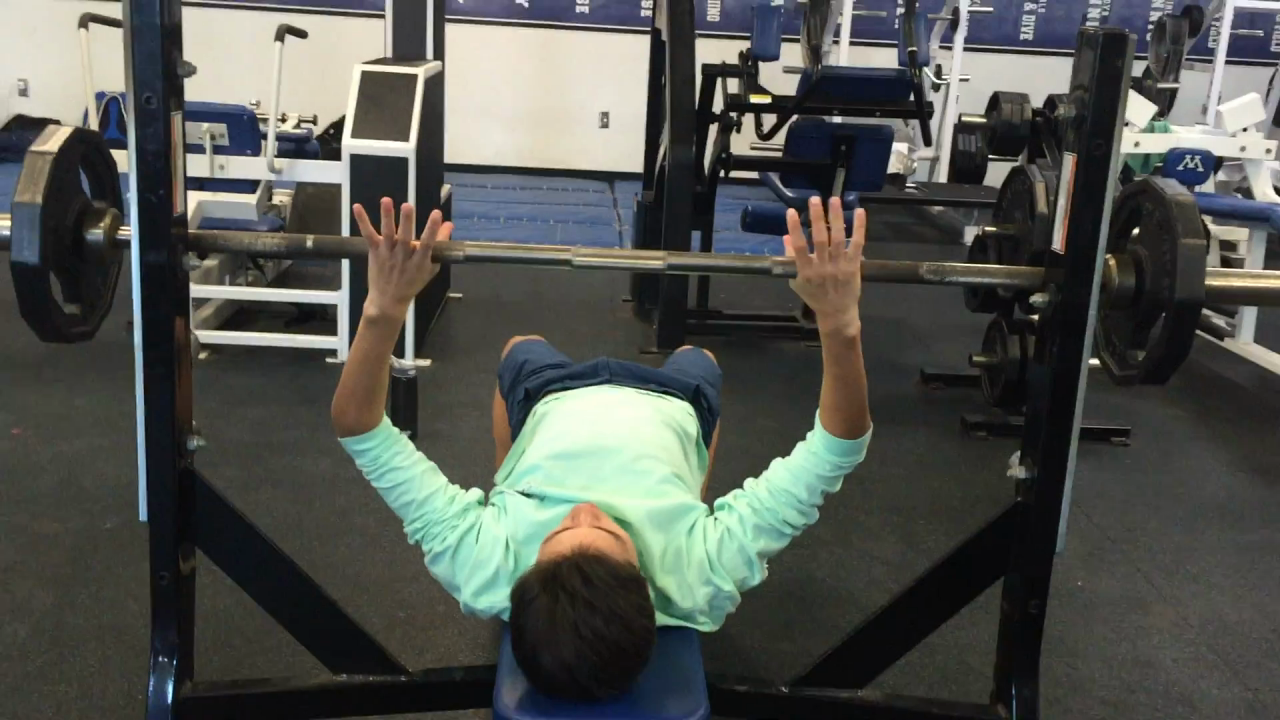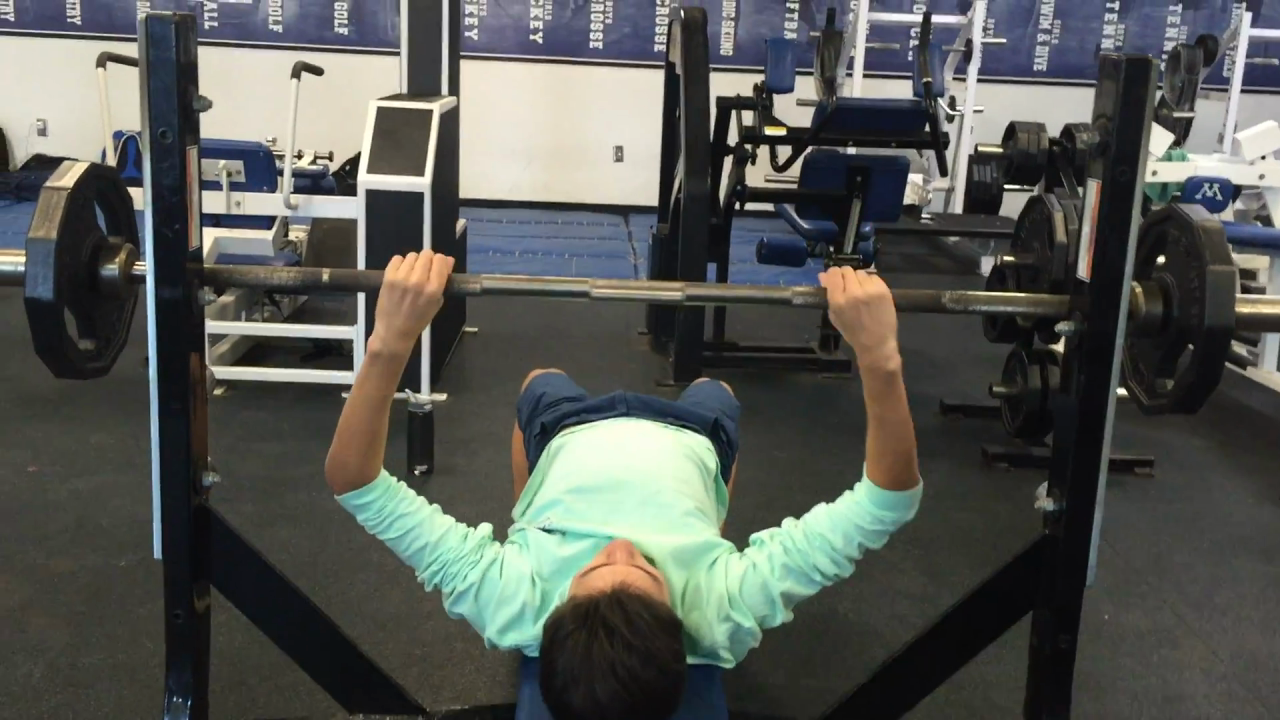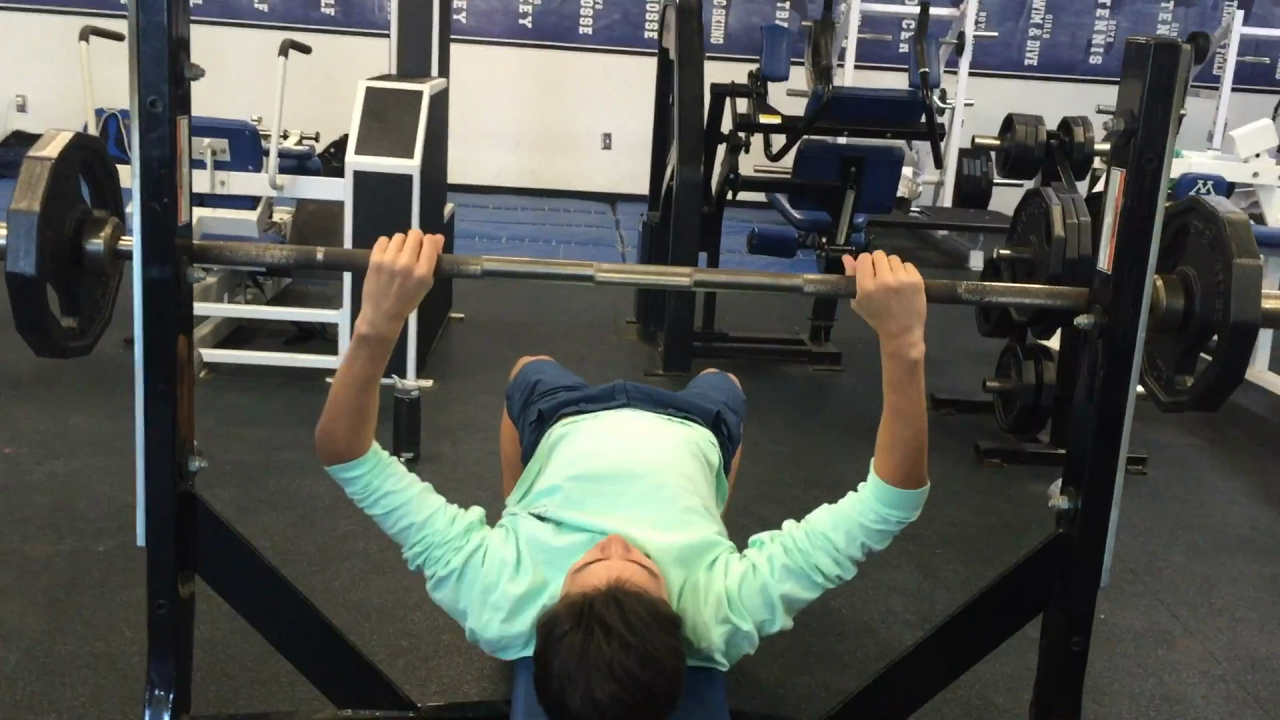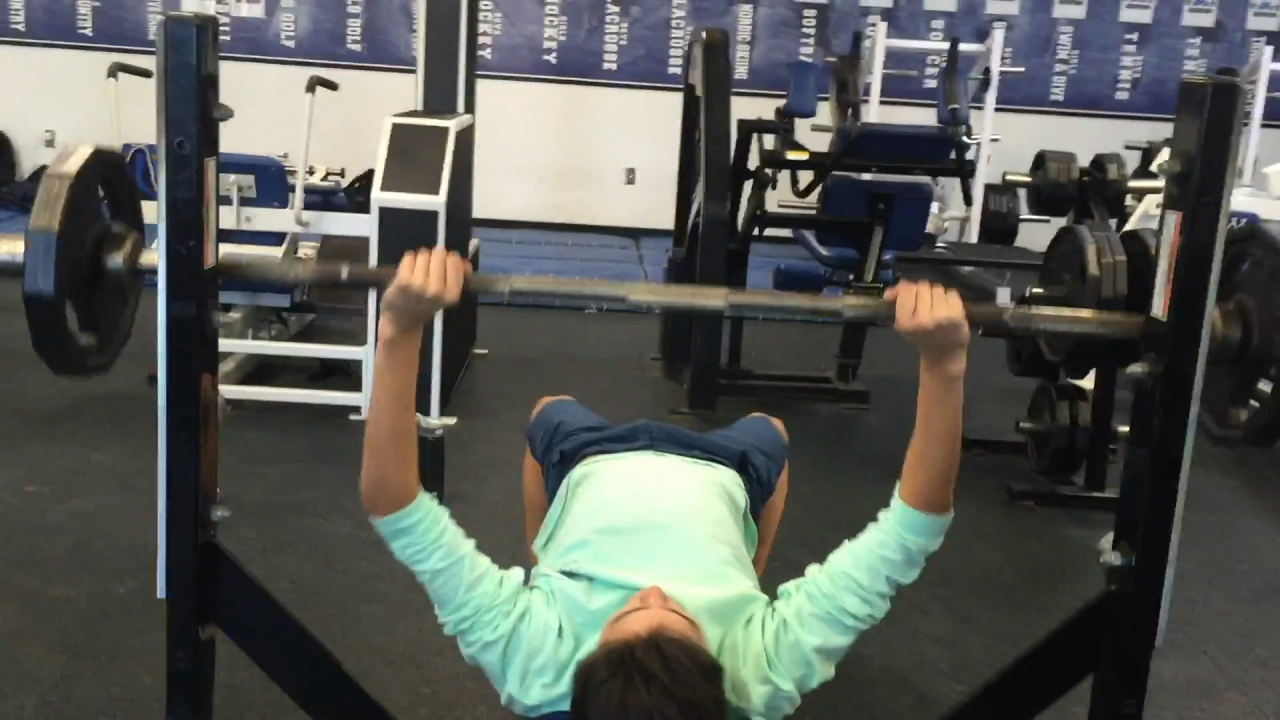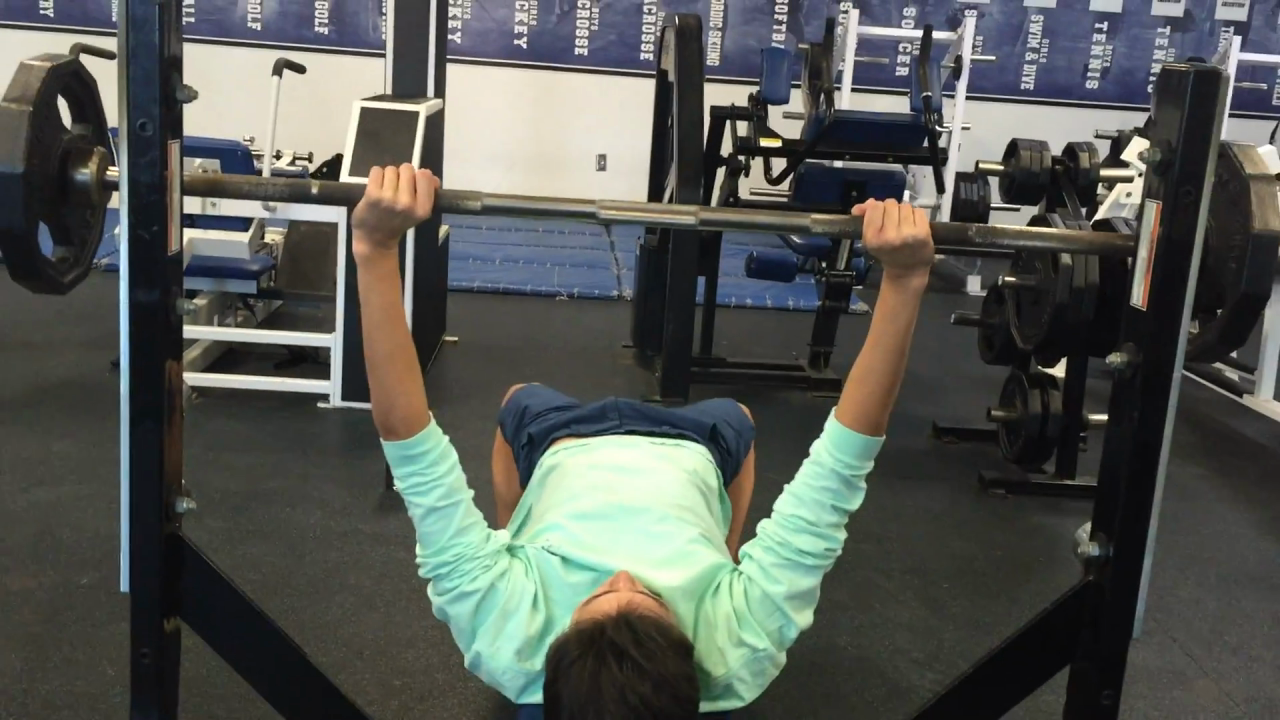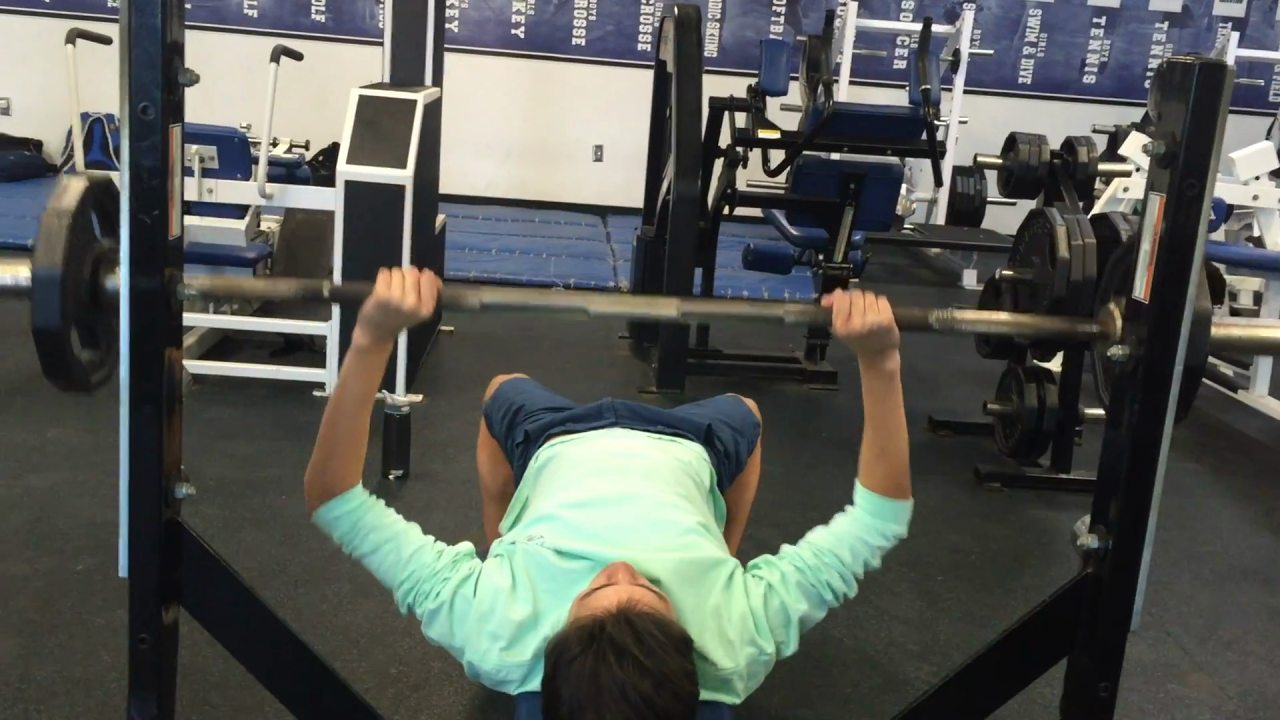
dt=0.7s
person 1, frame 1
left shoulder: (486, 569)
right shoulder: (698, 575)
left elbow: (360, 431)
right elbow: (836, 450)
left wrist: (384, 308)
right wrist: (839, 320)
left knee: (524, 349)
right knee: (696, 361)
person 1, frame 2
left shoulder: (514, 606)
right shoulder: (724, 609)
left elbow: (353, 483)
right elbow: (889, 501)
left wrist: (389, 341)
right wrist: (879, 355)
left knee: (543, 383)
right knee: (713, 392)
person 1, frame 3
left shoulder: (501, 599)
right shoulder: (723, 610)
left elbow: (346, 455)
right elbow: (892, 500)
left wrist: (377, 323)
right wrist: (901, 342)
left knee: (533, 369)
right knee: (719, 384)
person 1, frame 4
left shoulder: (534, 662)
left elbow: (393, 509)
right elbow: (910, 531)
left wrist: (400, 330)
right wrist: (943, 365)
left knee: (553, 412)
right knee: (765, 431)
person 1, frame 5
left shoulder: (508, 640)
right shoulder: (737, 647)
left elbow: (413, 454)
right elbow: (843, 463)
left wrist: (375, 249)
right wrist: (903, 281)
left knee: (523, 402)
right knee: (732, 419)
person 1, frame 6
left shoulder: (497, 635)
right shoulder: (735, 640)
left elbow: (332, 505)
right elbow: (881, 519)
left wrist: (371, 340)
right wrist: (879, 364)
left knee: (507, 391)
right knee: (741, 411)
